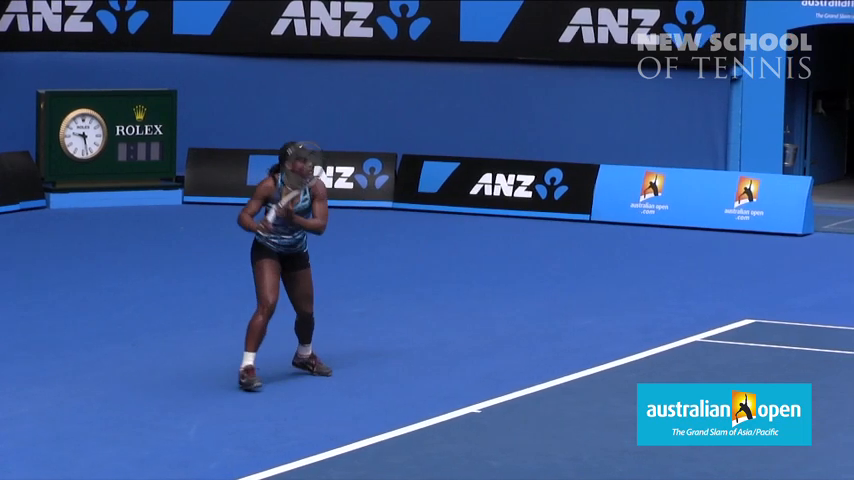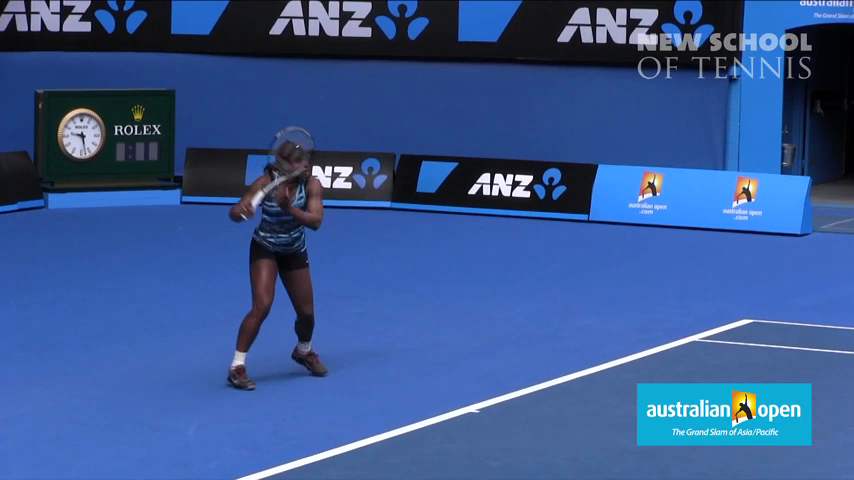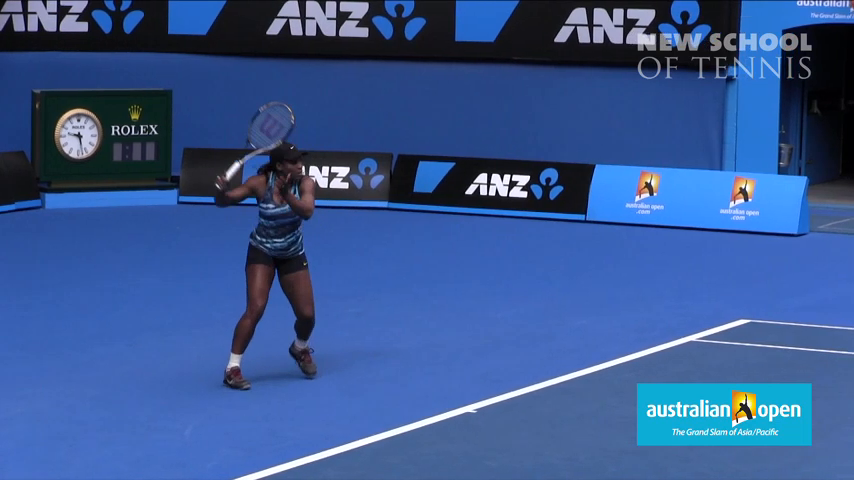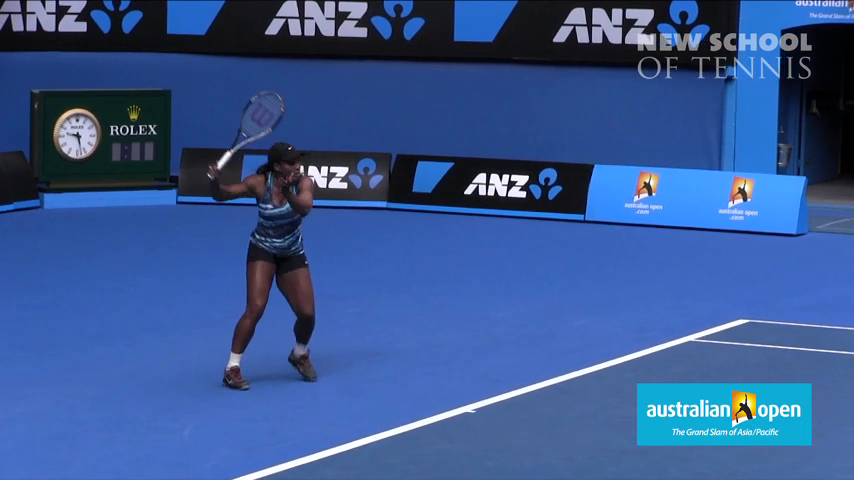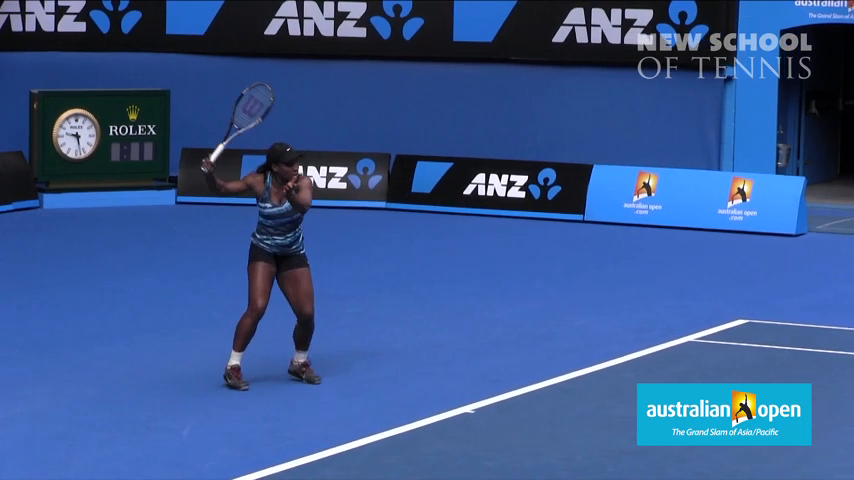
dt=0.5s
person 1, frame 1
left shoulder: (316, 188)
right shoulder: (270, 185)
left elbow: (320, 225)
right elbow: (243, 216)
left wrist: (294, 218)
right wrist: (257, 226)
left hip: (296, 252)
right hip: (267, 250)
left knee: (306, 312)
right knee: (267, 305)
left ankle: (304, 356)
right ankle: (247, 366)
person 1, frame 2
left shoulder: (311, 185)
right shoulder: (266, 182)
left elbow: (316, 221)
right elbow: (234, 213)
left wrist: (290, 208)
right wrist: (241, 211)
left hip: (294, 251)
right hip: (265, 248)
left knee: (306, 312)
right knee: (261, 307)
left ankle: (304, 352)
right ankle: (236, 367)
person 1, frame 3
left shoulder: (305, 183)
right shoulder: (260, 183)
left elbow: (307, 212)
right elbow: (224, 201)
left wrist: (286, 196)
right wrist: (222, 191)
left hip: (292, 254)
right hip: (261, 252)
left knee: (307, 315)
right knee: (255, 309)
left ankle: (300, 349)
right ankle: (232, 368)
person 1, frame 4
left shoulder: (304, 183)
right shoulder: (259, 183)
left elbow: (304, 208)
right elbow: (221, 195)
left wrist: (287, 193)
right wrist: (215, 182)
left hip: (292, 254)
right hip: (262, 250)
left knee: (307, 314)
right knee: (255, 309)
left ankle: (299, 354)
right ankle: (232, 367)
person 1, frame 5
left shoulder: (303, 182)
right shoulder: (259, 181)
left elbow: (304, 206)
right elbow: (222, 188)
left wrist: (290, 194)
right wrist: (210, 175)
left hip: (293, 254)
right hip: (263, 250)
left knee: (307, 313)
right knee: (257, 308)
left ankle: (299, 363)
right ankle: (233, 366)
